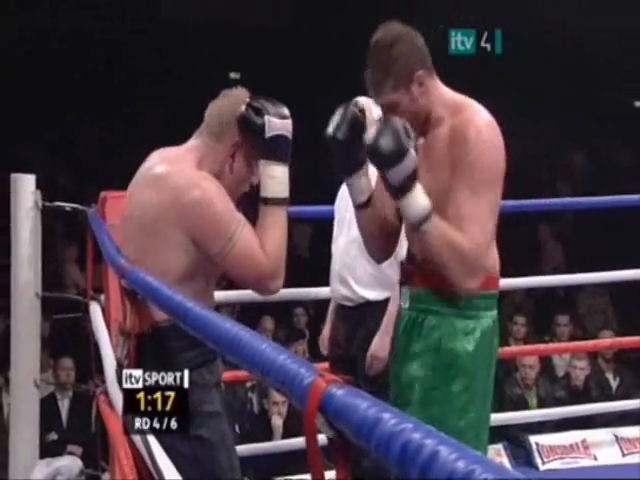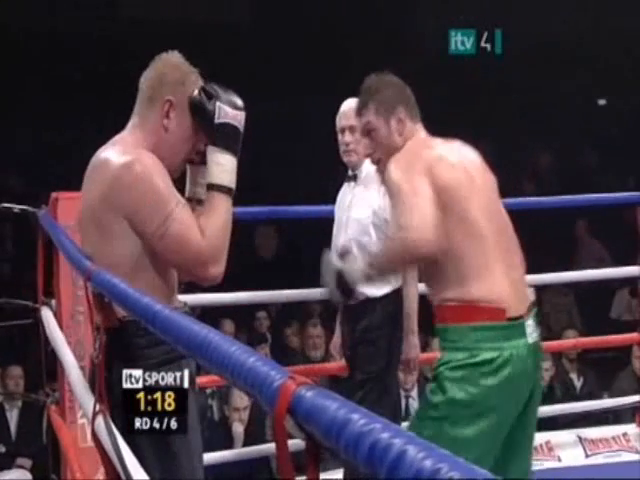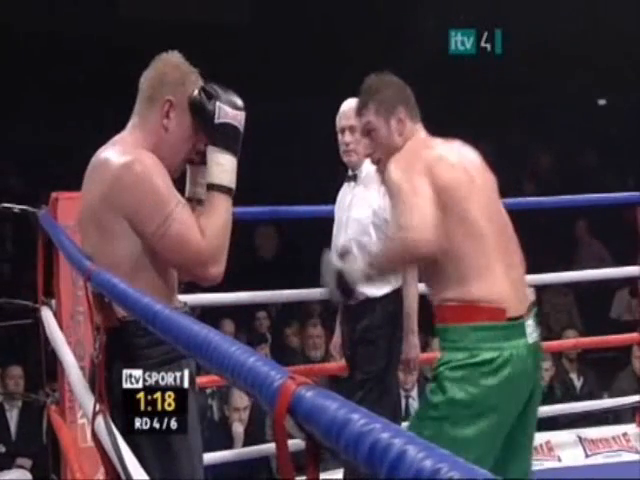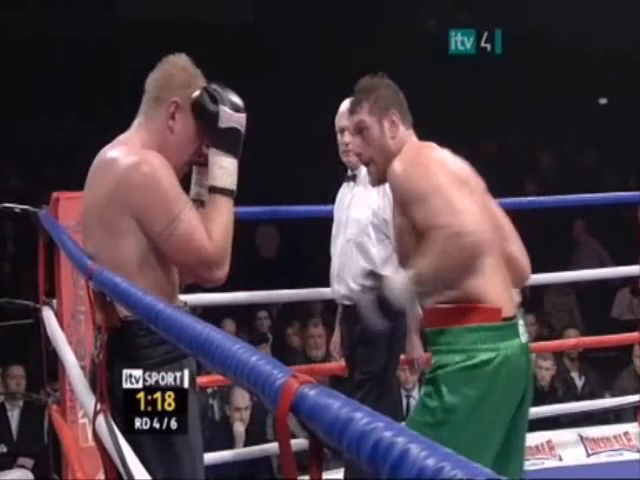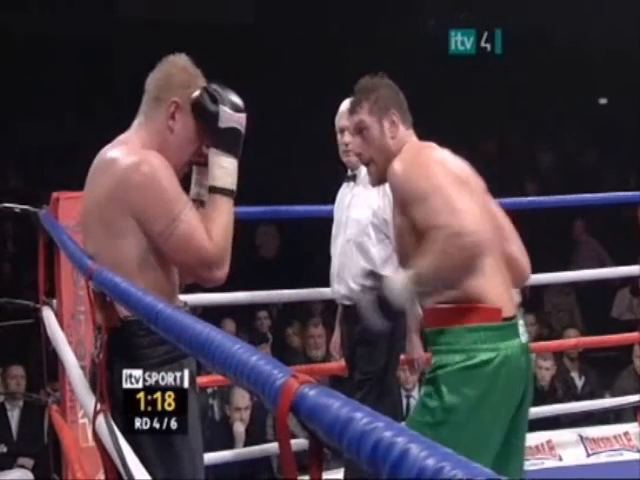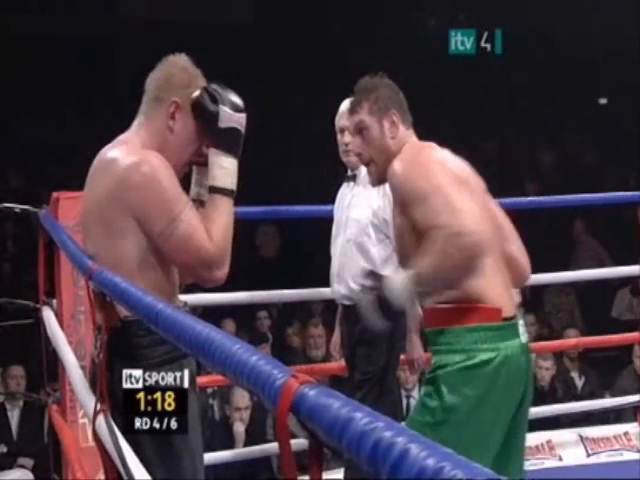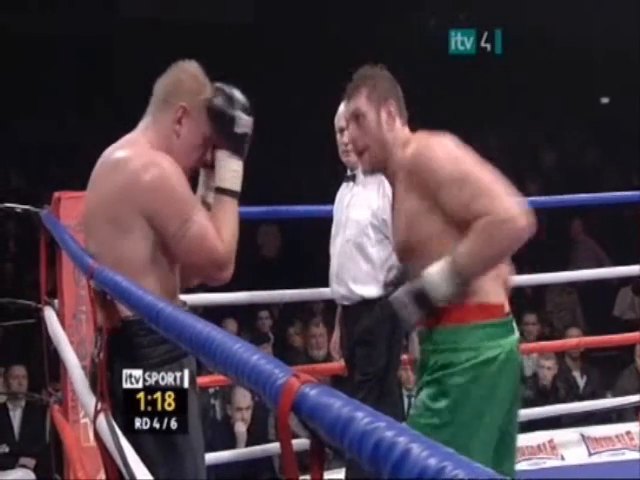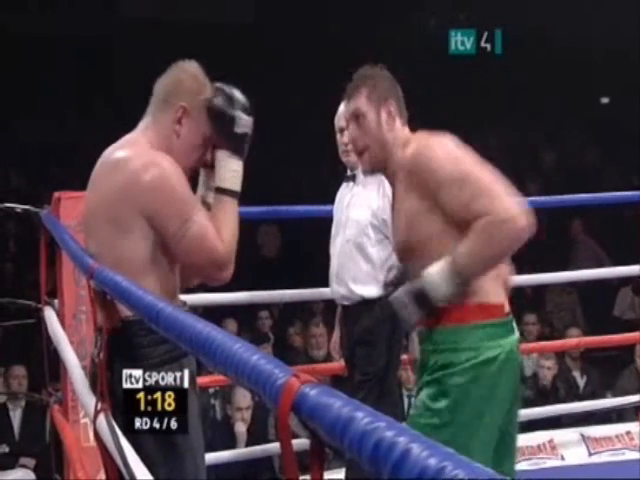
dt=0.3s
person 1, frame 1
left shoulder: (164, 164)
right shoulder: (195, 190)
right elbow: (268, 276)
right wrist: (276, 167)
left hip: (162, 352)
right hip: (176, 362)
person 1, frame 2
left shoulder: (112, 160)
right shoulder: (136, 167)
left elbow: (180, 256)
right elbow: (208, 264)
left wrist: (199, 175)
right wrist: (224, 157)
left hip: (131, 350)
right hip: (147, 355)
person 1, frame 3
left shoulder: (112, 160)
right shoulder: (137, 167)
left elbow: (178, 259)
right elbow: (208, 264)
left wrist: (200, 176)
right wrist: (223, 158)
left hip: (129, 350)
right hip: (148, 354)
person 1, frame 4
left shoulder: (113, 160)
right shoulder: (144, 168)
left elbow: (179, 266)
right elbow: (212, 264)
left wrist: (202, 179)
right wrist: (225, 160)
left hip: (128, 349)
right hip: (150, 354)
person 1, frame 5
left shoulder: (113, 160)
right shoulder: (145, 167)
left elbow: (178, 266)
right elbow: (212, 265)
left wrist: (203, 181)
right wrist: (225, 161)
left hip: (127, 348)
right hip: (150, 352)
person 1, frame 6
left shoulder: (112, 161)
right shoulder: (145, 168)
left elbow: (176, 267)
right elbow: (211, 266)
left wrist: (203, 180)
right wrist: (224, 161)
left hip: (124, 348)
right hip: (150, 352)
person 1, frame 7
left shoulder: (115, 161)
right shoulder: (154, 170)
right elbow: (218, 264)
left wrist: (210, 182)
right wrist: (230, 162)
left hip: (125, 346)
right hip: (152, 350)
person 1, frame 8
left shoulder: (115, 161)
right shoulder: (157, 172)
right elbow: (217, 265)
left wrist: (209, 179)
right wrist: (229, 162)
left hip: (119, 346)
right hip: (150, 350)
person 2, frame 1
left shoulder: (473, 131)
right shoulder: (396, 130)
left elbow: (467, 270)
right elbow: (380, 249)
left wrist: (407, 187)
right wrist: (354, 172)
left hip: (456, 314)
right hip: (418, 307)
person 2, frame 2
left shoulder: (406, 161)
right shoulder: (462, 153)
left elbow: (419, 239)
left wrist: (356, 268)
left hip: (480, 347)
right hip: (521, 338)
person 2, frame 3
left shoulder: (405, 161)
right shoulder: (463, 154)
left elbow: (419, 238)
left wrist: (356, 269)
left hip: (479, 346)
right hip: (520, 337)
person 2, frame 4
left shoulder: (408, 164)
right shoulder: (449, 162)
left elbow: (467, 238)
right elbow: (518, 267)
left wrist: (398, 286)
left hip: (472, 349)
right hip: (509, 342)
person 2, frame 5
left shoulder: (408, 164)
right shoulder: (447, 162)
left elbow: (468, 239)
right elbow: (518, 267)
left wrist: (399, 287)
left hip: (471, 349)
right hip: (507, 342)
person 2, frame 6
left shoulder: (411, 165)
right shoulder: (444, 166)
left elbow: (466, 239)
right elbow: (519, 267)
left wrist: (398, 288)
left hip: (472, 349)
right hip: (505, 341)
person 2, frame 7
left shoulder: (425, 154)
right shoulder: (402, 184)
left elbow: (512, 220)
left wrist: (436, 283)
left hip: (468, 347)
right hip: (475, 344)
person 2, frame 8
left shoulder: (427, 154)
right shoulder: (400, 188)
left elbow: (512, 220)
left wrist: (432, 281)
left hip: (468, 346)
right hip: (447, 346)
person 3, frame 1
right shoulder: (345, 189)
left elbow: (406, 266)
left wrist: (386, 332)
right wrist: (330, 320)
left hip: (376, 315)
right hip: (347, 315)
person 3, frame 2
left shoulder: (387, 184)
right shoulder: (345, 191)
left elbow: (410, 262)
left wrist: (411, 334)
right wrist: (340, 325)
left hip: (382, 311)
right hip: (354, 311)
left knee: (369, 411)
right knee: (379, 409)
person 3, frame 3
left shoulder: (387, 184)
right shoulder: (345, 191)
left elbow: (409, 262)
left wrist: (411, 333)
right wrist: (340, 324)
left hip: (382, 311)
right hip: (354, 311)
left knee: (368, 411)
right knee: (377, 408)
person 3, frame 4
left shoulder: (386, 185)
right shoulder: (344, 190)
left wrist: (411, 333)
right wrist: (339, 324)
left hip: (380, 312)
right hip: (353, 312)
left knee: (365, 410)
right knee: (380, 408)
person 3, frame 5
left shoulder: (387, 184)
right shoulder: (344, 190)
right wrist: (340, 323)
left hip: (381, 312)
right hip: (353, 312)
left knee: (366, 410)
right knee: (380, 408)
person 3, frame 6
left shoulder: (388, 184)
right shoulder: (345, 190)
right wrist: (340, 323)
left hip: (380, 313)
right hip: (353, 312)
left knee: (366, 409)
right knee: (379, 407)
person 3, frame 7
left shoulder: (386, 182)
right shoulder: (344, 190)
right wrist: (339, 322)
left hip: (379, 312)
right hip: (353, 311)
left knee: (367, 409)
right knee: (379, 407)
person 3, frame 8
left shoulder: (385, 183)
right shoulder: (344, 189)
right wrist: (339, 321)
left hip: (379, 312)
right hip: (353, 311)
left knee: (369, 409)
right knee: (376, 406)
